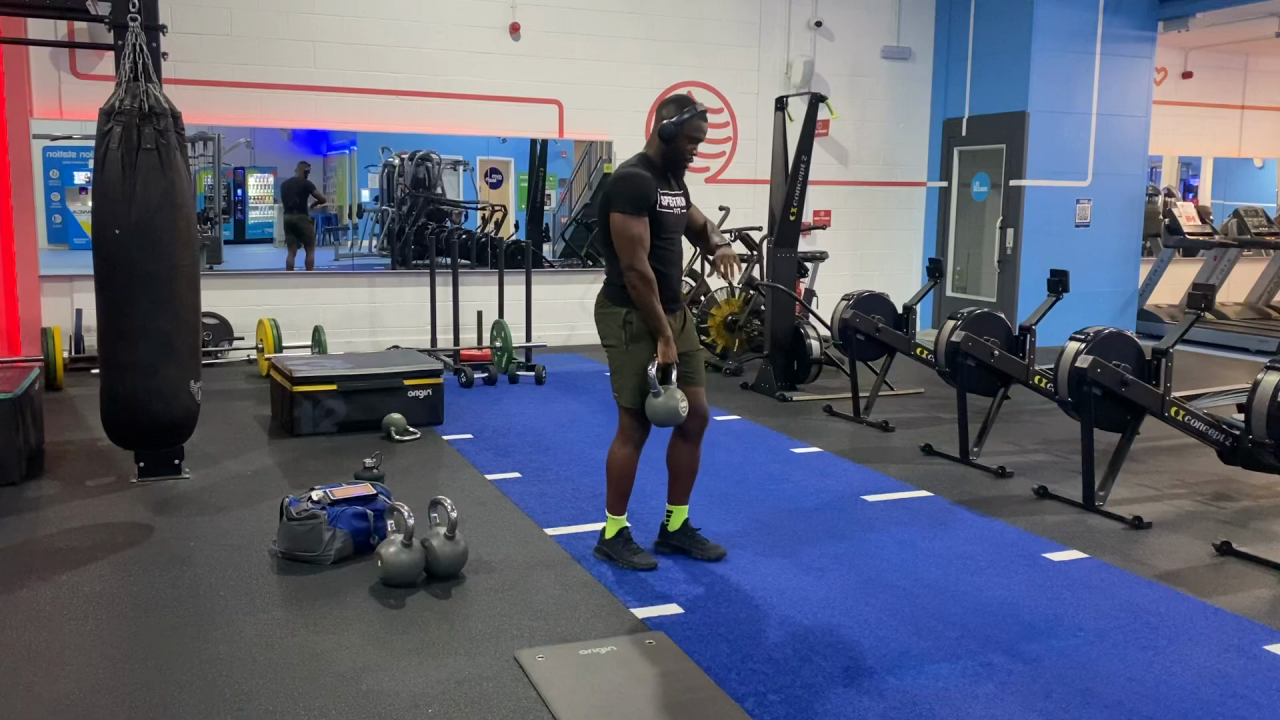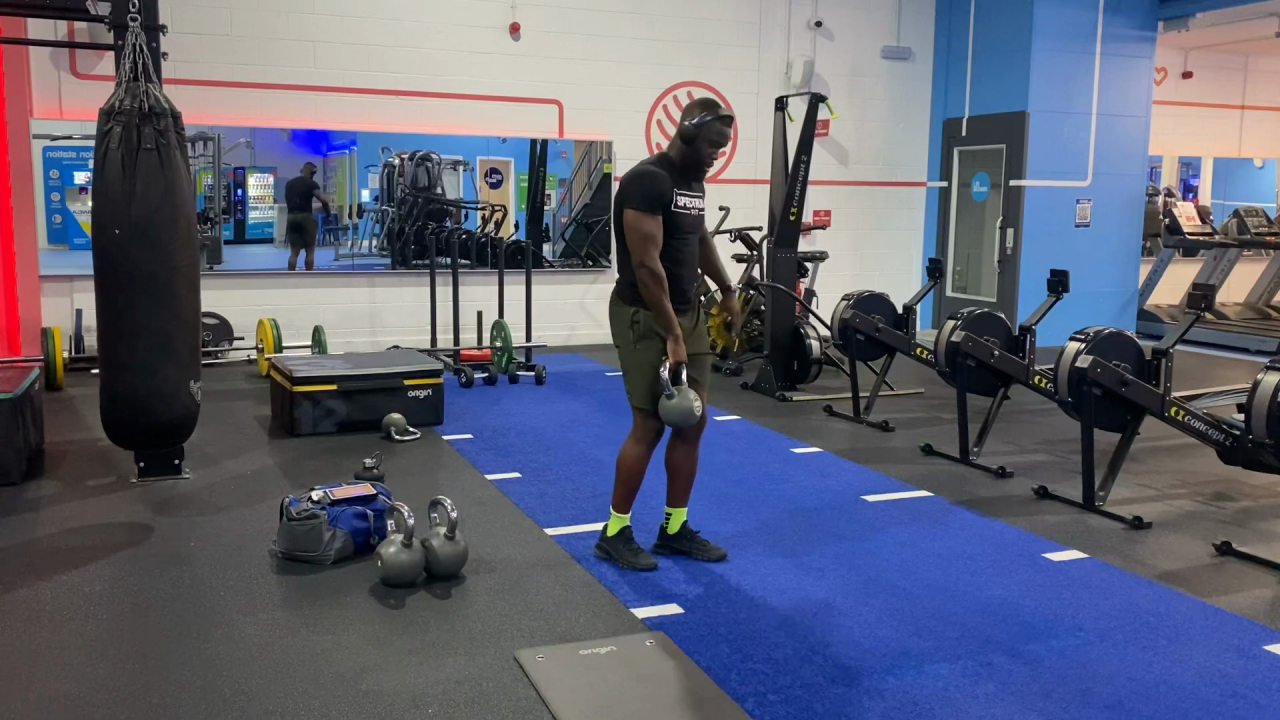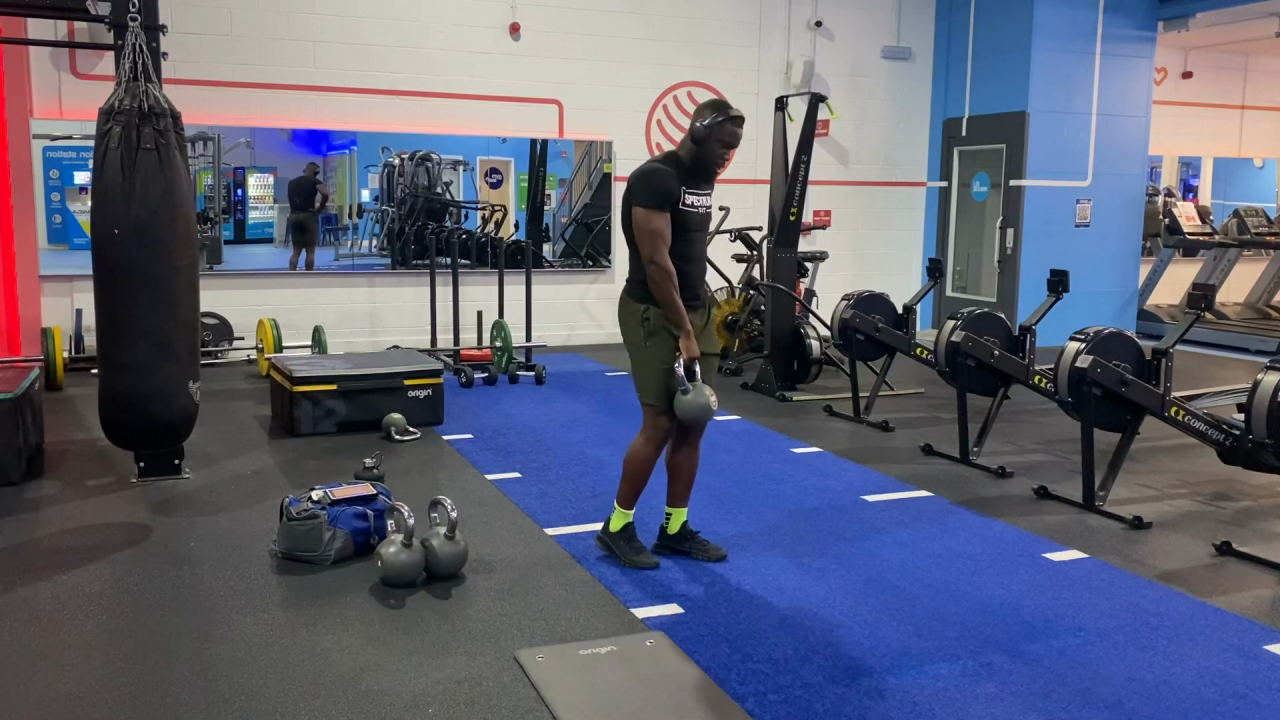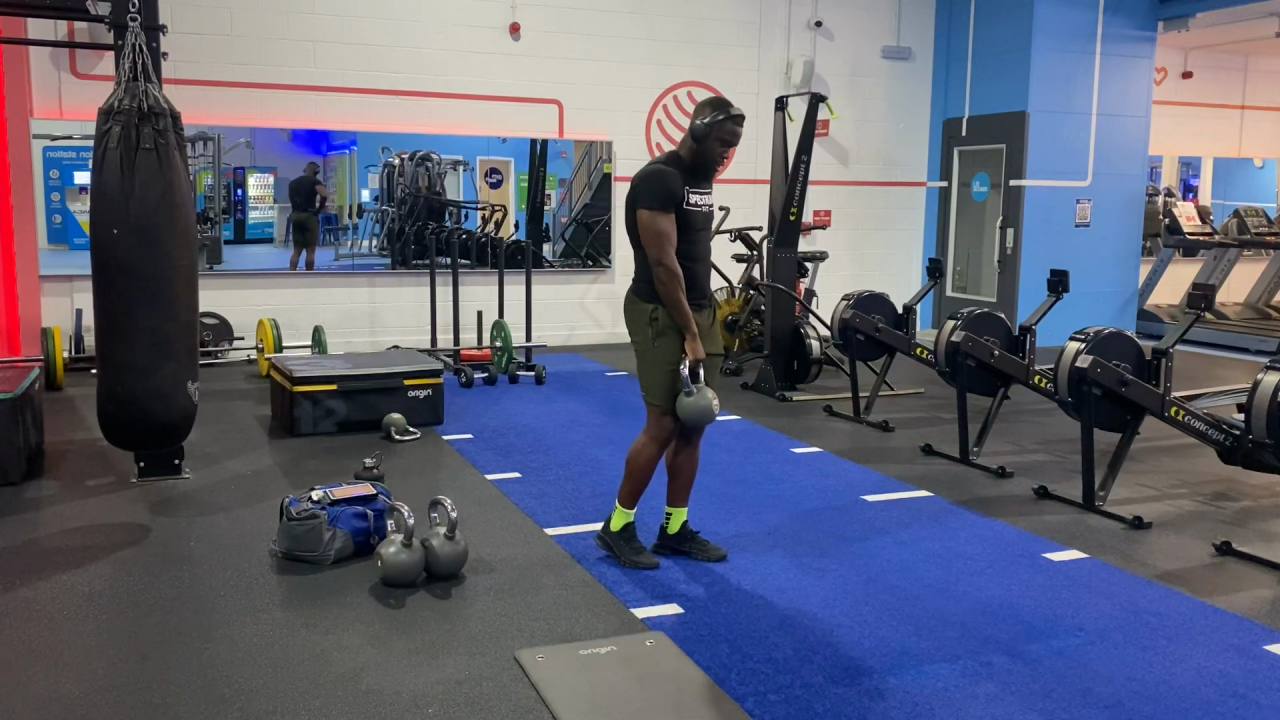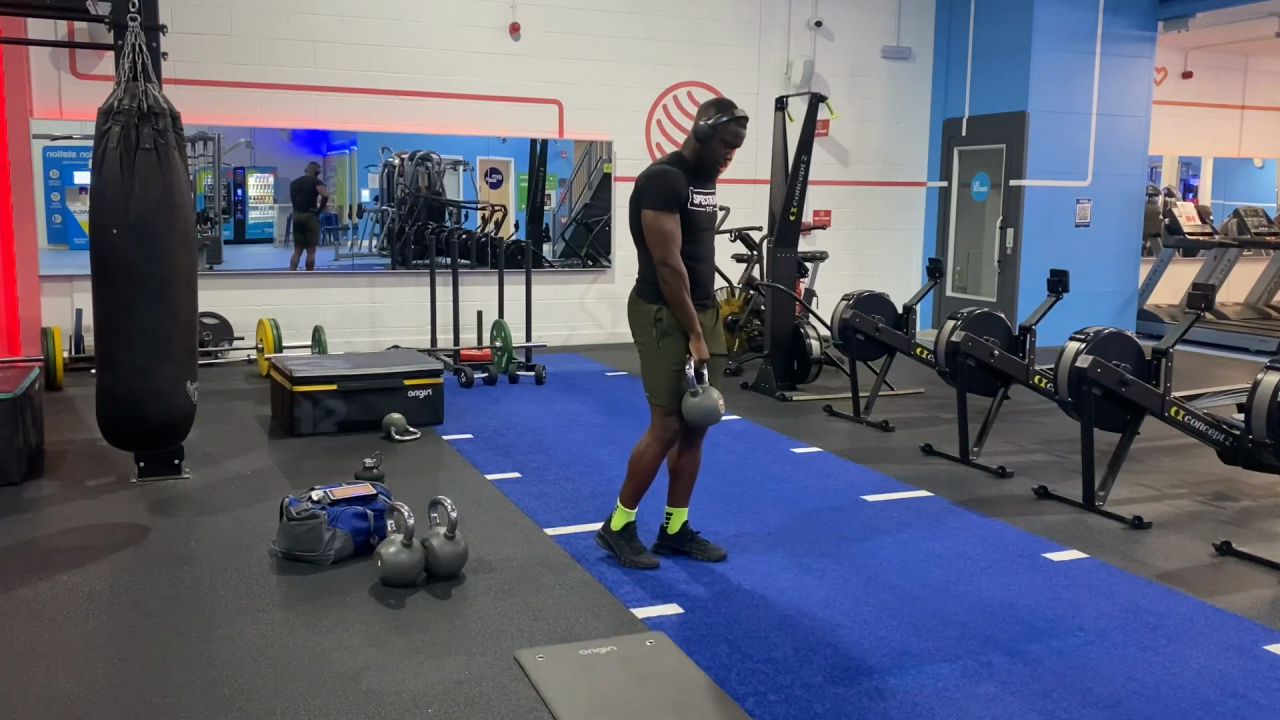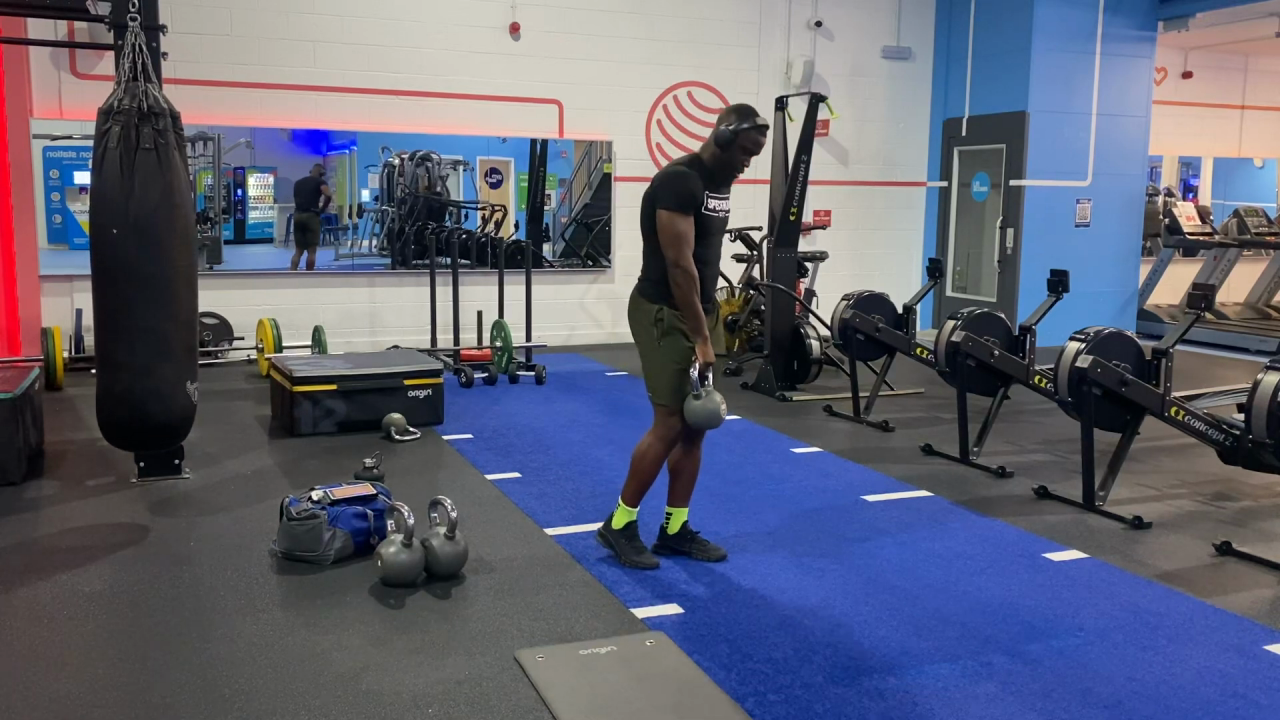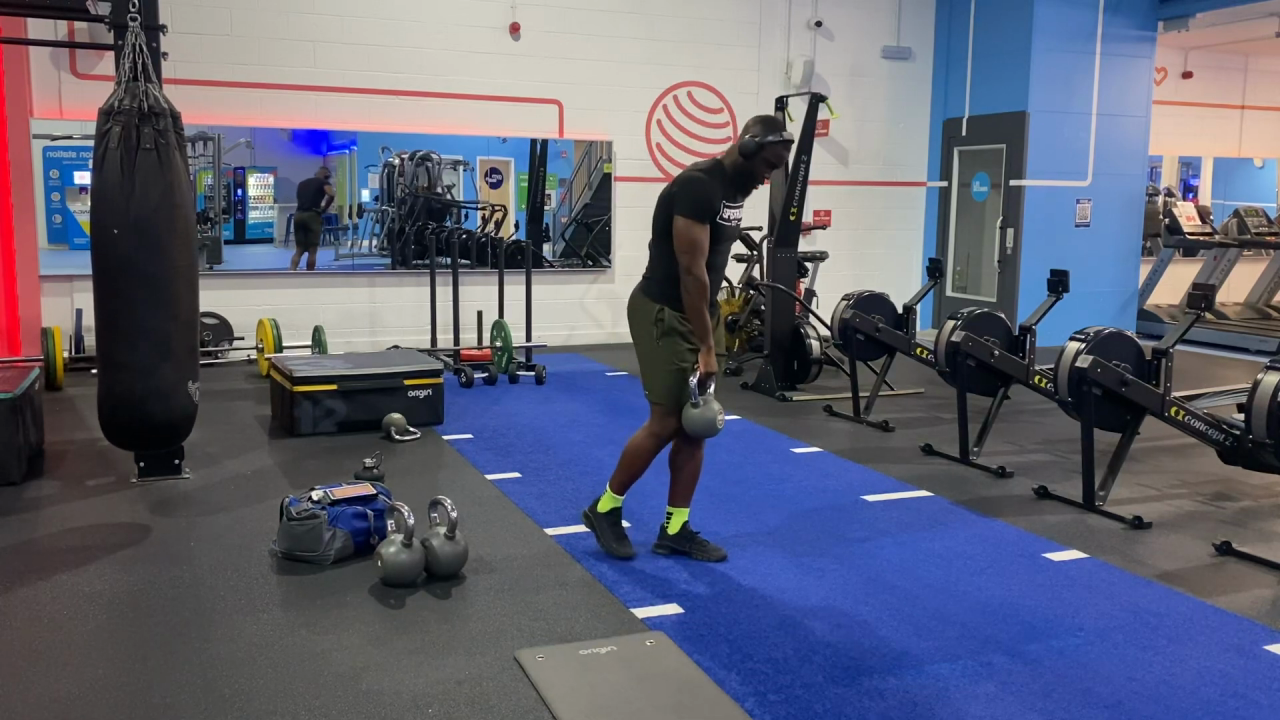
dt=0.3s
person 1, frame 1
left shoulder: (673, 179)
right shoulder: (631, 182)
left elbow: (698, 224)
right elbow: (636, 268)
left wrist: (719, 244)
right wrist: (662, 338)
left hip: (675, 311)
right hip: (632, 317)
left knee: (695, 417)
right knee: (635, 427)
left ankle: (676, 526)
right ankle: (614, 533)
person 1, frame 2
left shoulder: (694, 180)
right shoulder: (646, 180)
right elbow: (646, 265)
left wrist: (726, 288)
right wrist: (671, 336)
left hip: (688, 313)
right hip: (644, 316)
left knee: (692, 422)
right knee: (649, 426)
left ankle: (675, 529)
right ankle: (615, 531)
person 1, frame 3
left shoulder: (704, 179)
right shoulder: (655, 178)
right elbow: (656, 262)
right wrist: (682, 333)
left hip: (697, 311)
right hip: (654, 314)
left knee: (692, 422)
right knee: (660, 424)
left ankle: (675, 528)
right ankle: (618, 526)
person 1, frame 4
left shoulder: (702, 178)
right shoulder: (658, 179)
right elbow: (663, 264)
right wrist: (688, 335)
left hip: (700, 310)
right hip: (660, 314)
left knee: (692, 424)
right knee: (663, 425)
left ankle: (675, 529)
right ankle: (618, 526)
person 1, frame 5
left shoulder: (706, 178)
right shoulder: (663, 180)
right elbow: (668, 264)
right wrist: (693, 335)
left hip: (703, 310)
right hip: (664, 315)
left knee: (695, 425)
right knee: (668, 425)
left ankle: (675, 528)
right ankle: (618, 525)
person 1, frame 6
left shoulder: (720, 182)
right shoulder: (679, 181)
right elbow: (679, 265)
left wrist: (705, 330)
right wrist: (701, 339)
left hip: (699, 310)
right hip: (663, 313)
left knee: (696, 422)
right knee: (670, 424)
left ankle: (675, 528)
right ankle: (620, 525)
person 1, frame 7
left shoulder: (736, 189)
right shoulder: (698, 186)
right elbow: (691, 273)
left wrist: (710, 338)
right wrist: (707, 348)
left hip: (700, 311)
right hip: (663, 311)
right knee: (666, 422)
left ankle: (675, 528)
right ankle: (604, 509)
